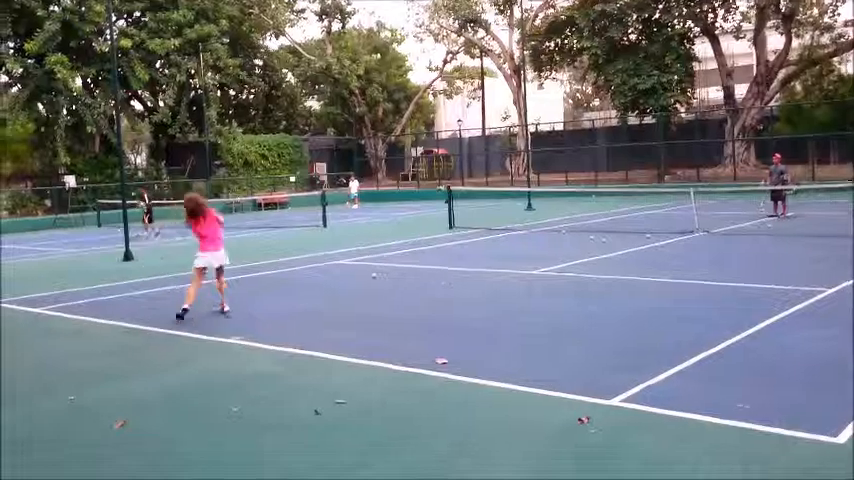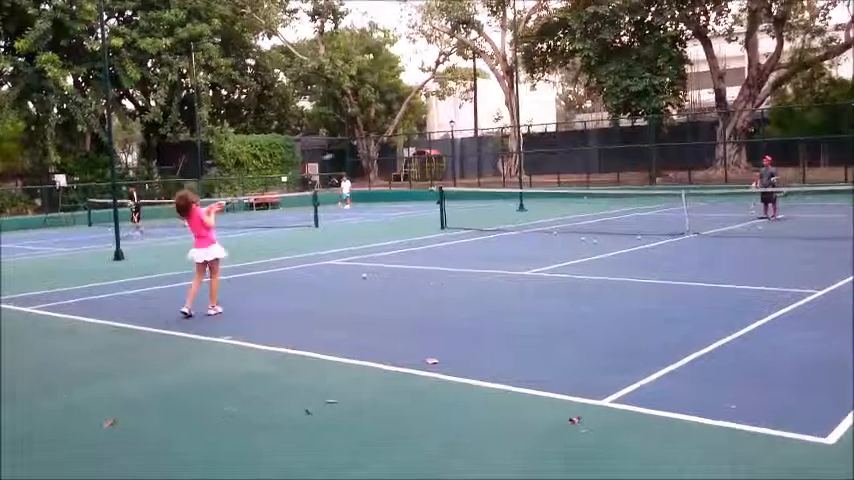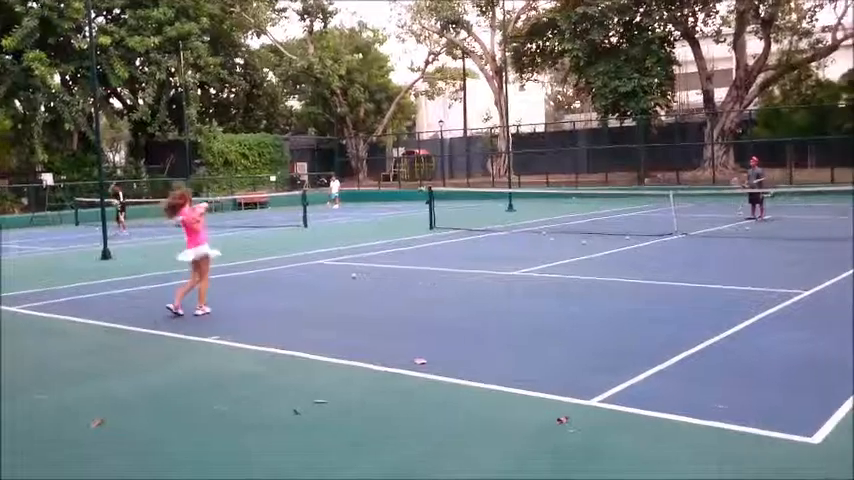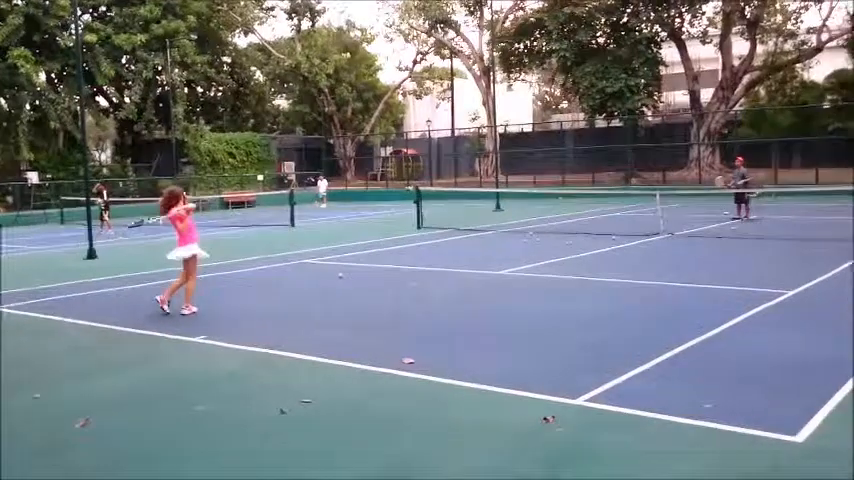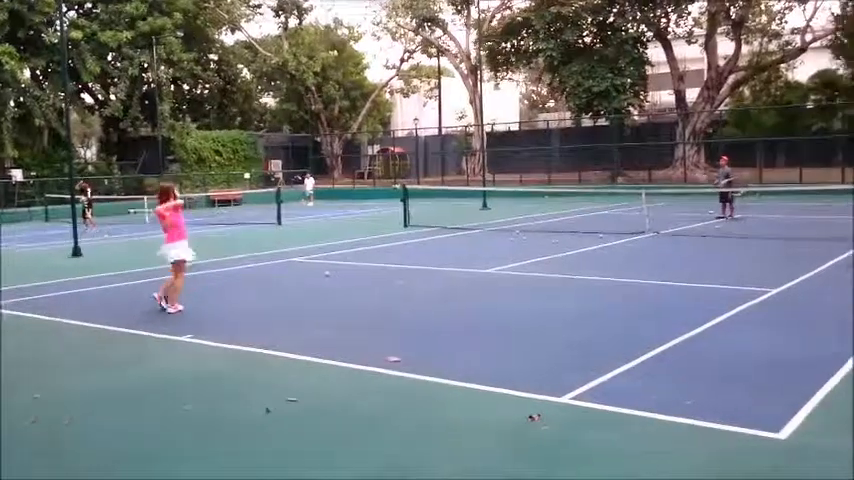
dt=0.1s
person 1, frame 1
left shoulder: (192, 220)
right shoulder: (210, 212)
right elbow: (221, 222)
left hip: (205, 253)
right hip: (219, 250)
left knee: (196, 281)
right knee: (220, 278)
left ankle: (186, 306)
right ankle: (223, 305)
person 1, frame 2
left shoulder: (188, 214)
right shoulder: (197, 210)
left elbow: (208, 210)
right elbow: (210, 225)
left wrist: (213, 208)
right wrist: (212, 212)
left hip: (199, 249)
right hip: (210, 247)
left knee: (198, 279)
right knee: (214, 276)
left ankle: (187, 306)
right ankle: (213, 306)
person 1, frame 3
left shoulder: (190, 210)
right shoulder: (184, 214)
left elbow: (203, 206)
right elbow: (197, 230)
left wrist: (201, 208)
right wrist: (200, 213)
left hip: (194, 248)
right hip: (199, 247)
left knee: (195, 279)
right knee: (204, 278)
left ankle: (176, 304)
right ankle: (201, 306)
person 1, frame 4
left shoulder: (185, 208)
right shoulder: (173, 213)
left elbow: (193, 206)
right elbow: (183, 231)
left wrist: (181, 207)
right wrist: (184, 217)
left hip: (191, 246)
right hip: (187, 247)
left knee: (184, 278)
right knee: (192, 277)
left ankle: (164, 298)
right ankle: (187, 306)
person 1, frame 5
left shoulder: (175, 204)
right shoulder: (161, 211)
left elbow: (181, 202)
right elbow: (166, 229)
left wrist: (167, 204)
right wrist: (166, 216)
left hip: (181, 243)
right hip: (175, 244)
left knee: (178, 275)
right knee: (179, 275)
left ankle: (161, 295)
right ankle: (172, 304)
